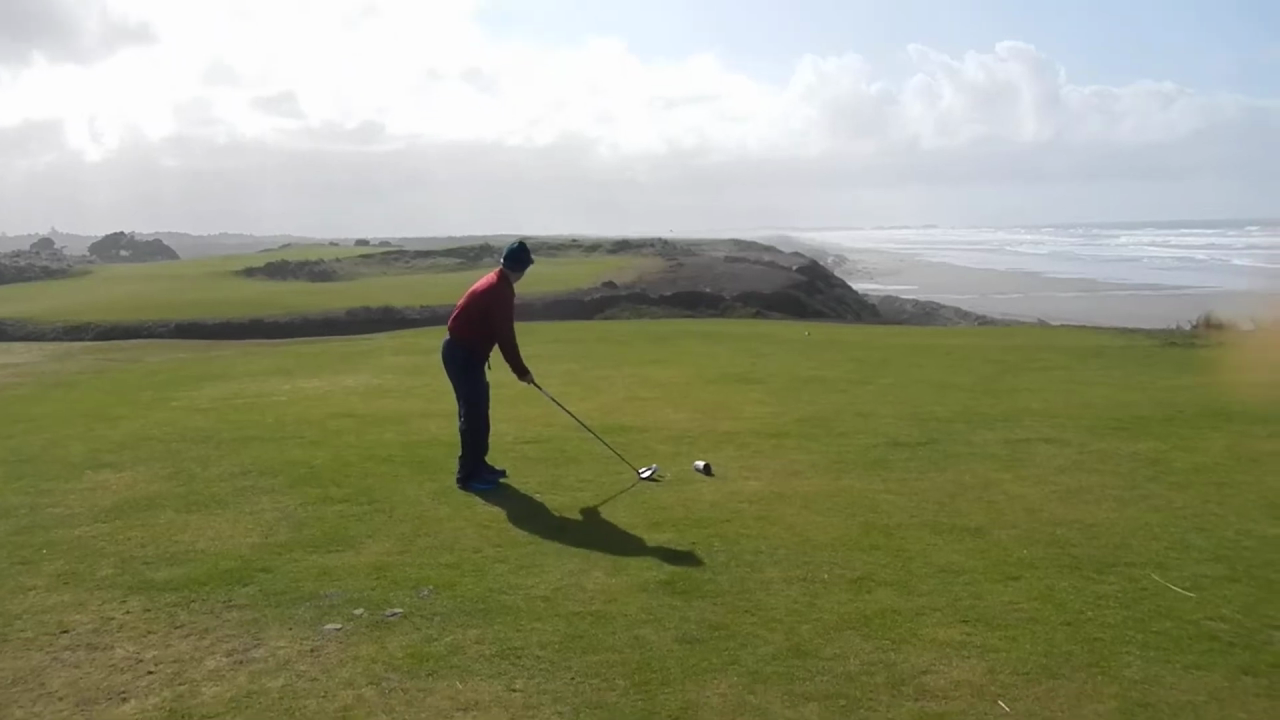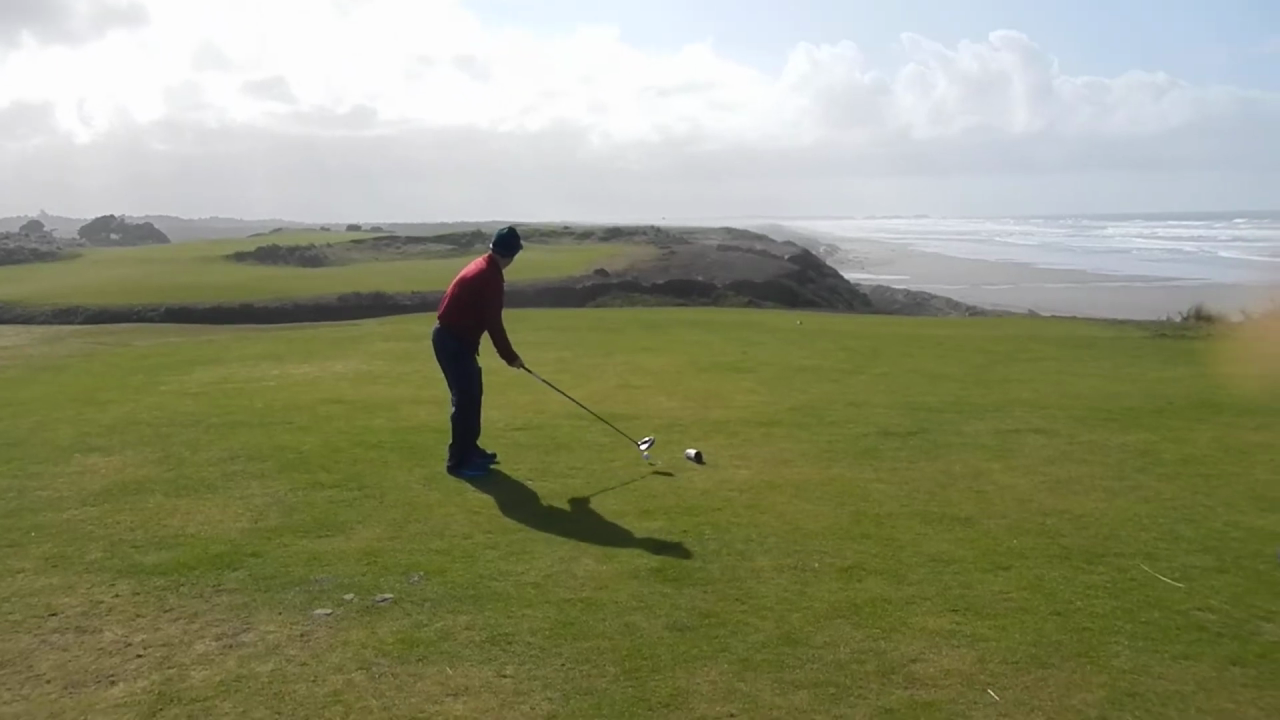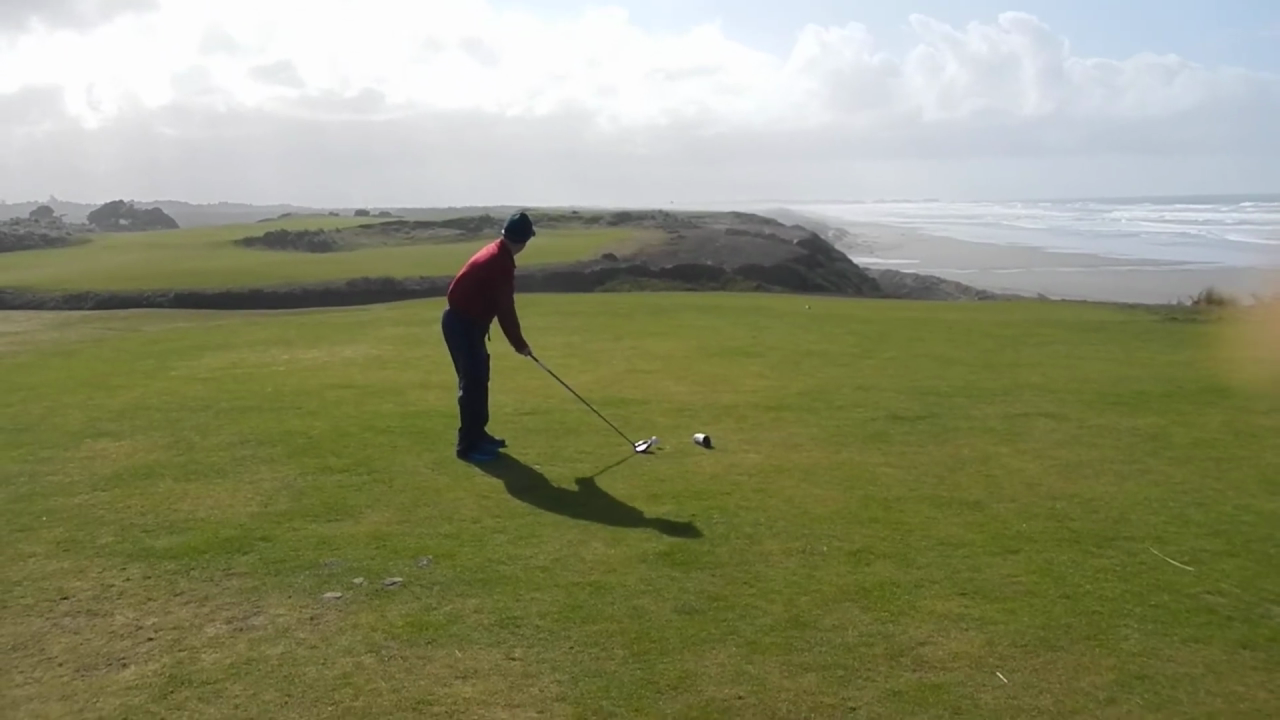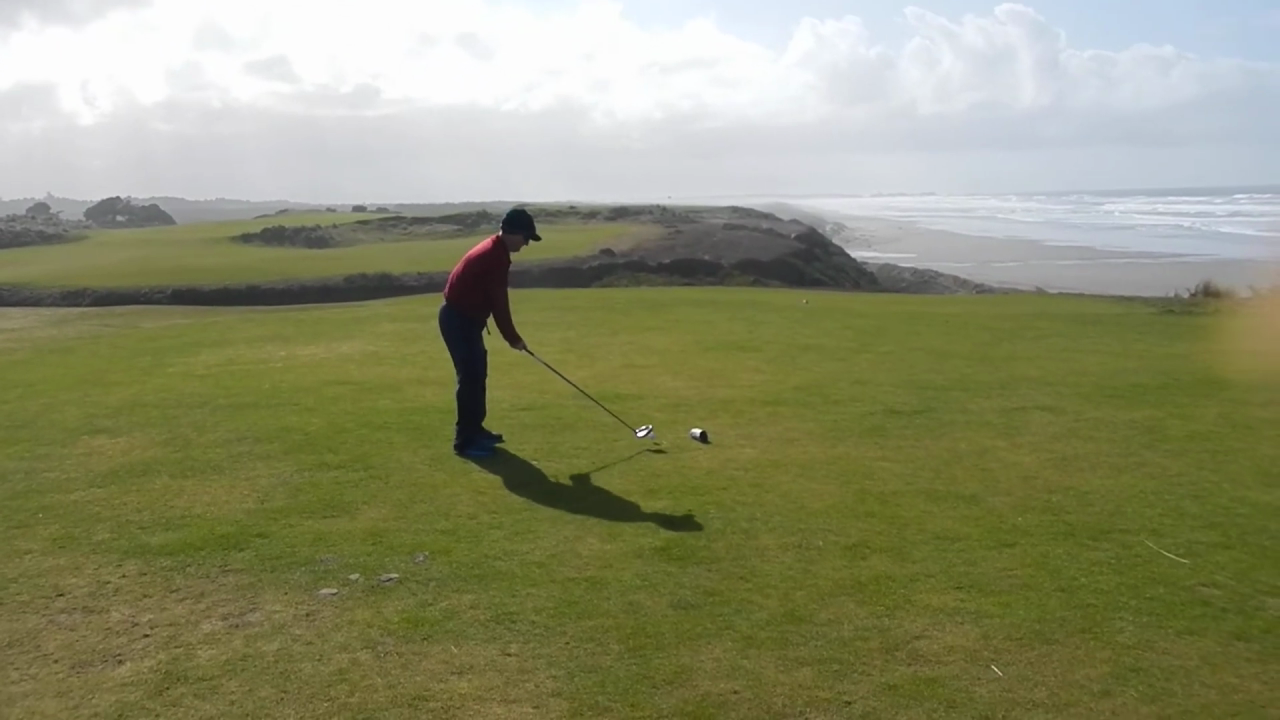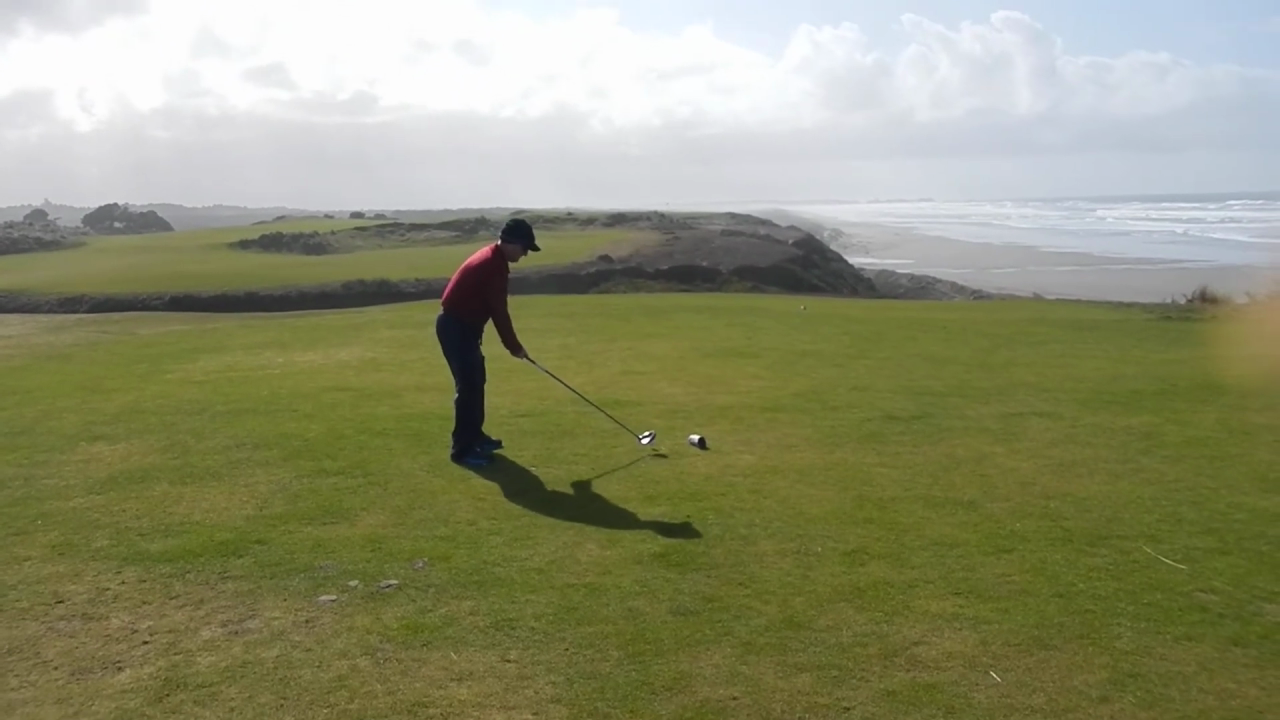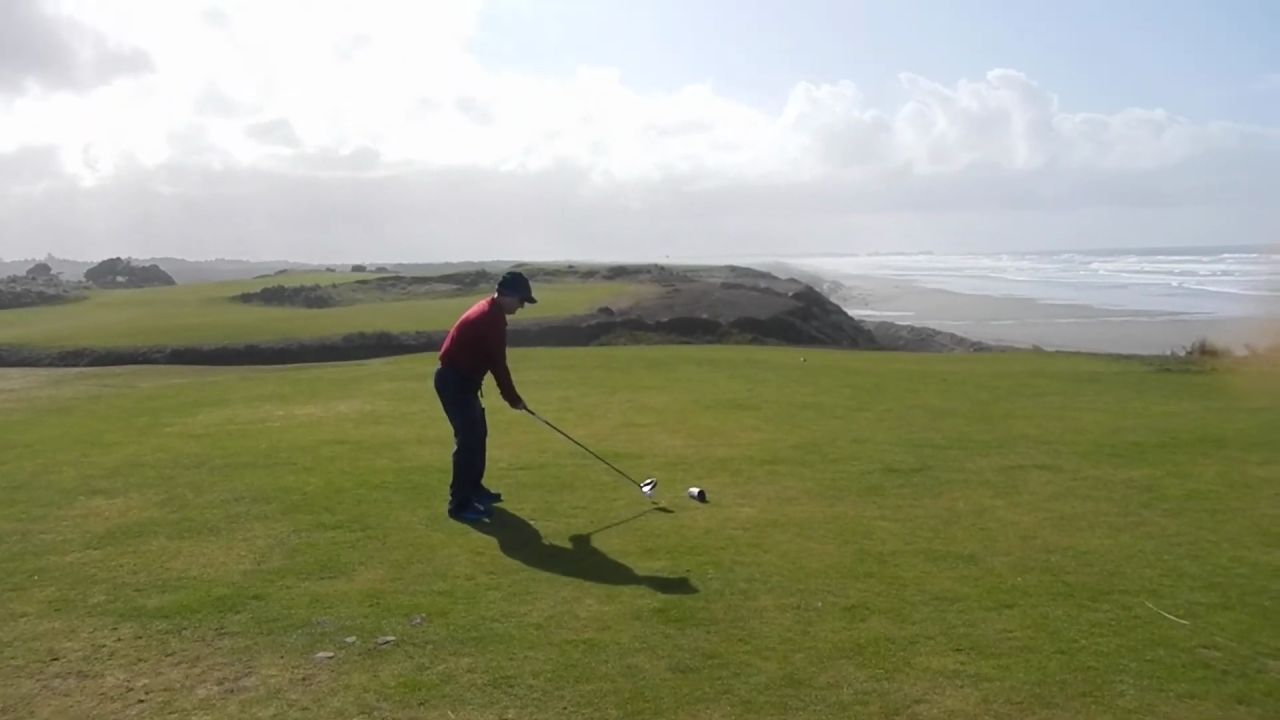
dt=0.7s
person 1, frame 1
left shoulder: (495, 282)
right shoulder: (500, 291)
left elbow: (500, 333)
right elbow: (506, 337)
left wrist: (518, 368)
right wrist: (521, 370)
left hip: (465, 349)
right hip: (463, 353)
left knee: (478, 409)
right knee: (473, 412)
left ankle: (478, 464)
right ankle: (468, 474)
person 1, frame 2
left shoulder: (482, 267)
right shoulder: (489, 277)
left elbow: (487, 319)
right elbow: (494, 323)
left wrist: (507, 354)
right wrist: (510, 356)
left hip: (454, 336)
right hip: (453, 339)
left knee: (472, 393)
right knee: (465, 397)
left ankle: (470, 449)
right ankle: (458, 460)
person 1, frame 3
left shoulder: (496, 253)
right shoulder: (500, 263)
left elbow: (502, 305)
right elbow: (505, 309)
left wrist: (517, 340)
right wrist: (519, 343)
left hip: (465, 320)
right hip: (462, 323)
left knee: (479, 378)
right knee: (472, 382)
left ankle: (477, 433)
right ankle: (467, 444)
person 1, frame 4
left shoulder: (492, 250)
right shoulder: (495, 257)
left elbow: (494, 300)
right elbow: (499, 303)
left wrist: (510, 336)
right wrist: (513, 337)
left hip: (464, 316)
right hip: (458, 318)
left knee: (477, 374)
right knee: (470, 376)
left ankle: (475, 429)
right ankle: (464, 439)
person 1, frame 5
left shoulder: (491, 257)
right shoulder: (494, 266)
left elbow: (493, 309)
right elbow: (499, 312)
left wrist: (511, 345)
right wrist: (514, 346)
left hip: (460, 323)
right hip: (456, 326)
left knee: (475, 381)
right knee: (468, 385)
left ankle: (475, 436)
right ankle: (462, 448)
person 1, frame 6
left shoulder: (488, 311)
right shoulder: (492, 318)
left elbow: (492, 360)
right elbow: (498, 364)
left wrist: (510, 396)
right wrist: (513, 398)
left hip: (459, 378)
right hip: (455, 380)
left knee: (477, 434)
right knee: (468, 438)
left ankle: (473, 488)
right ankle: (459, 503)
